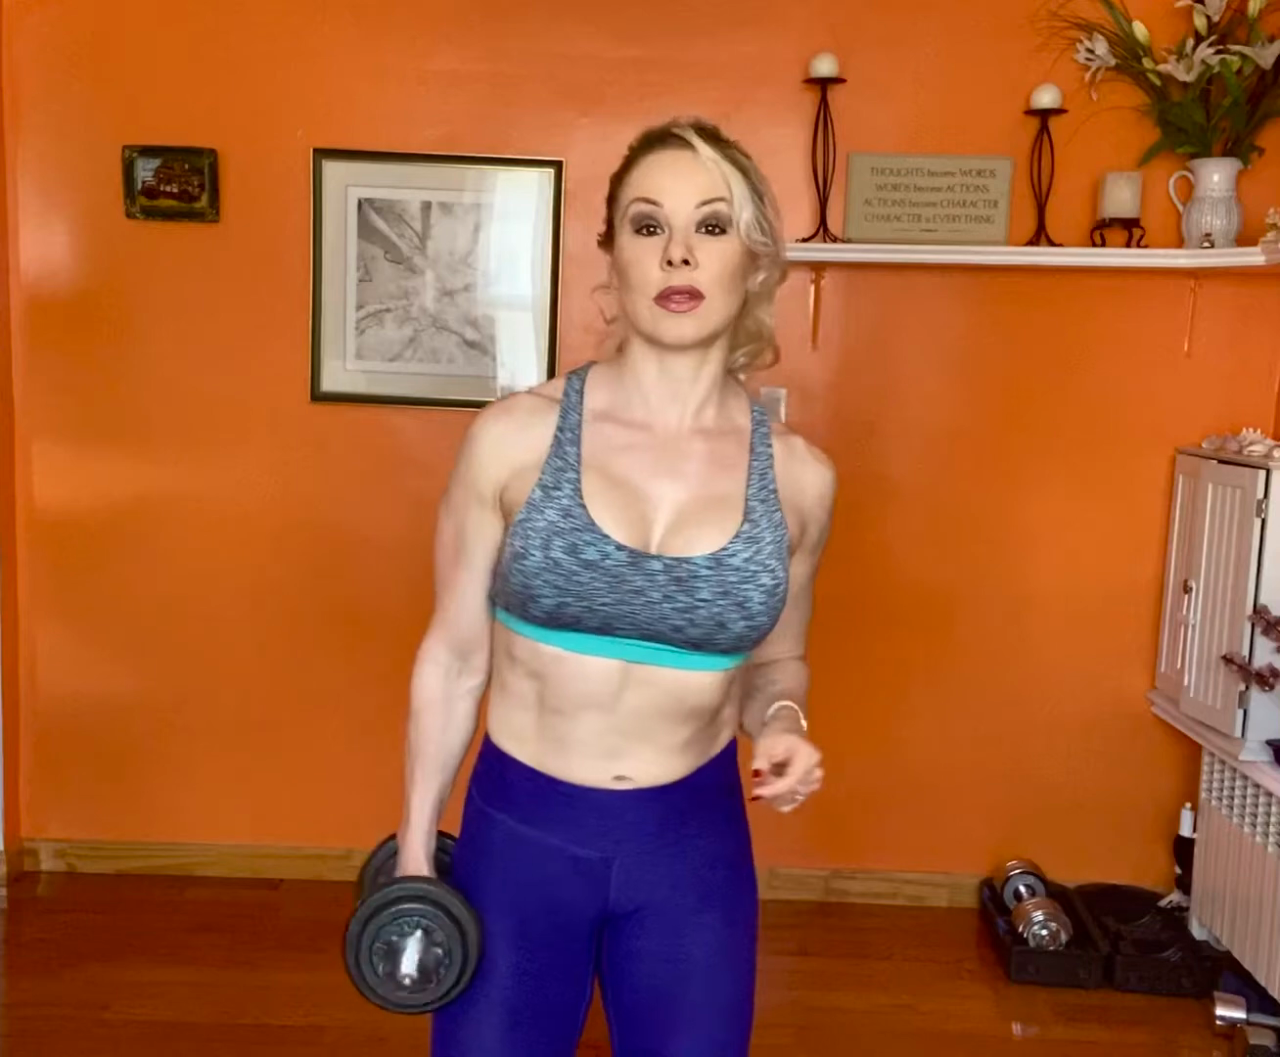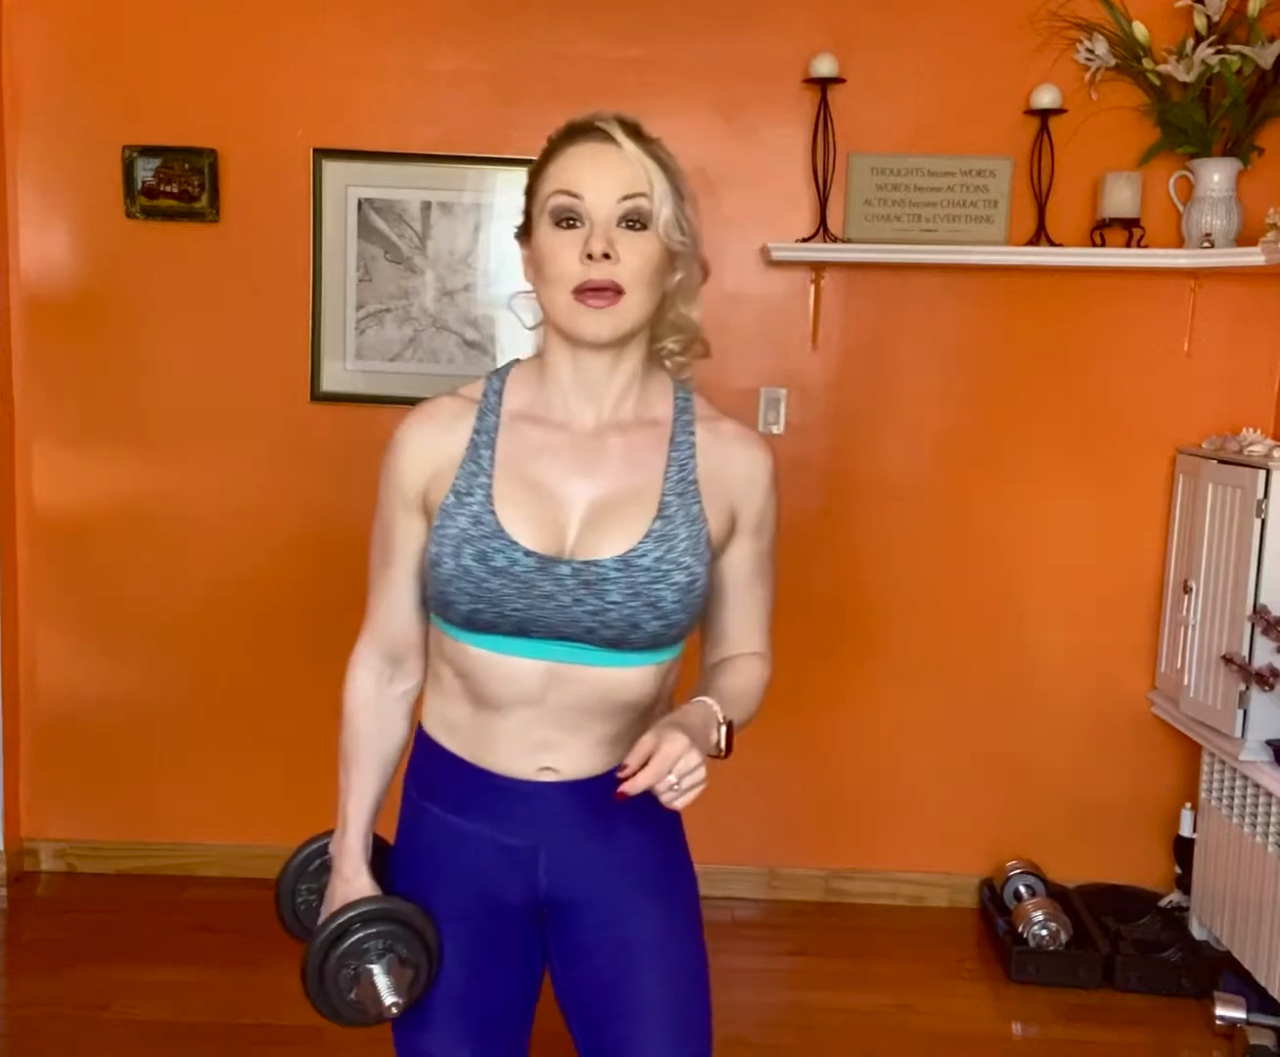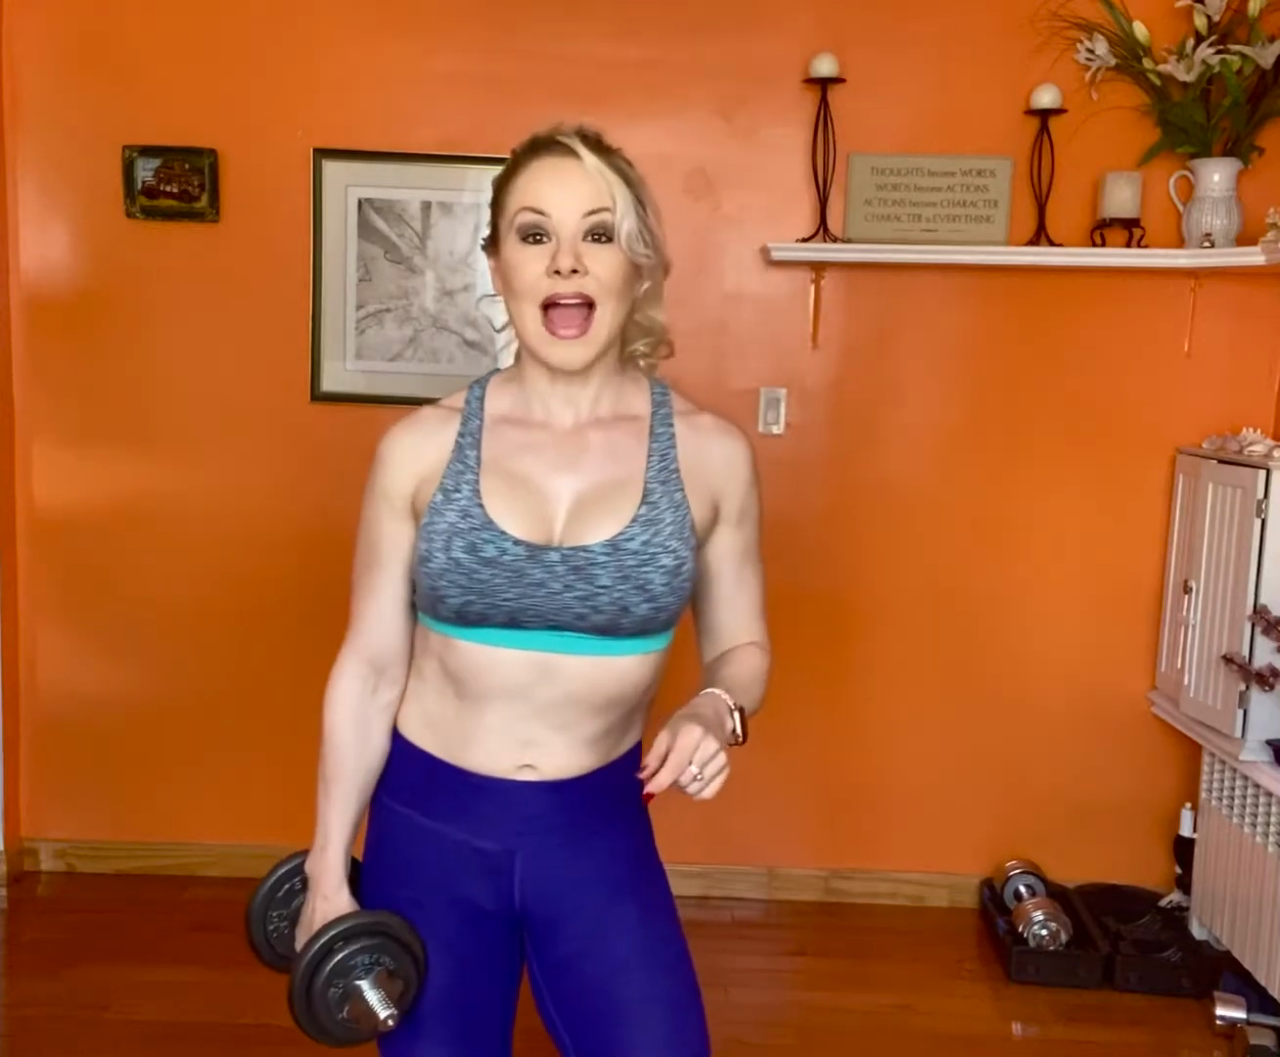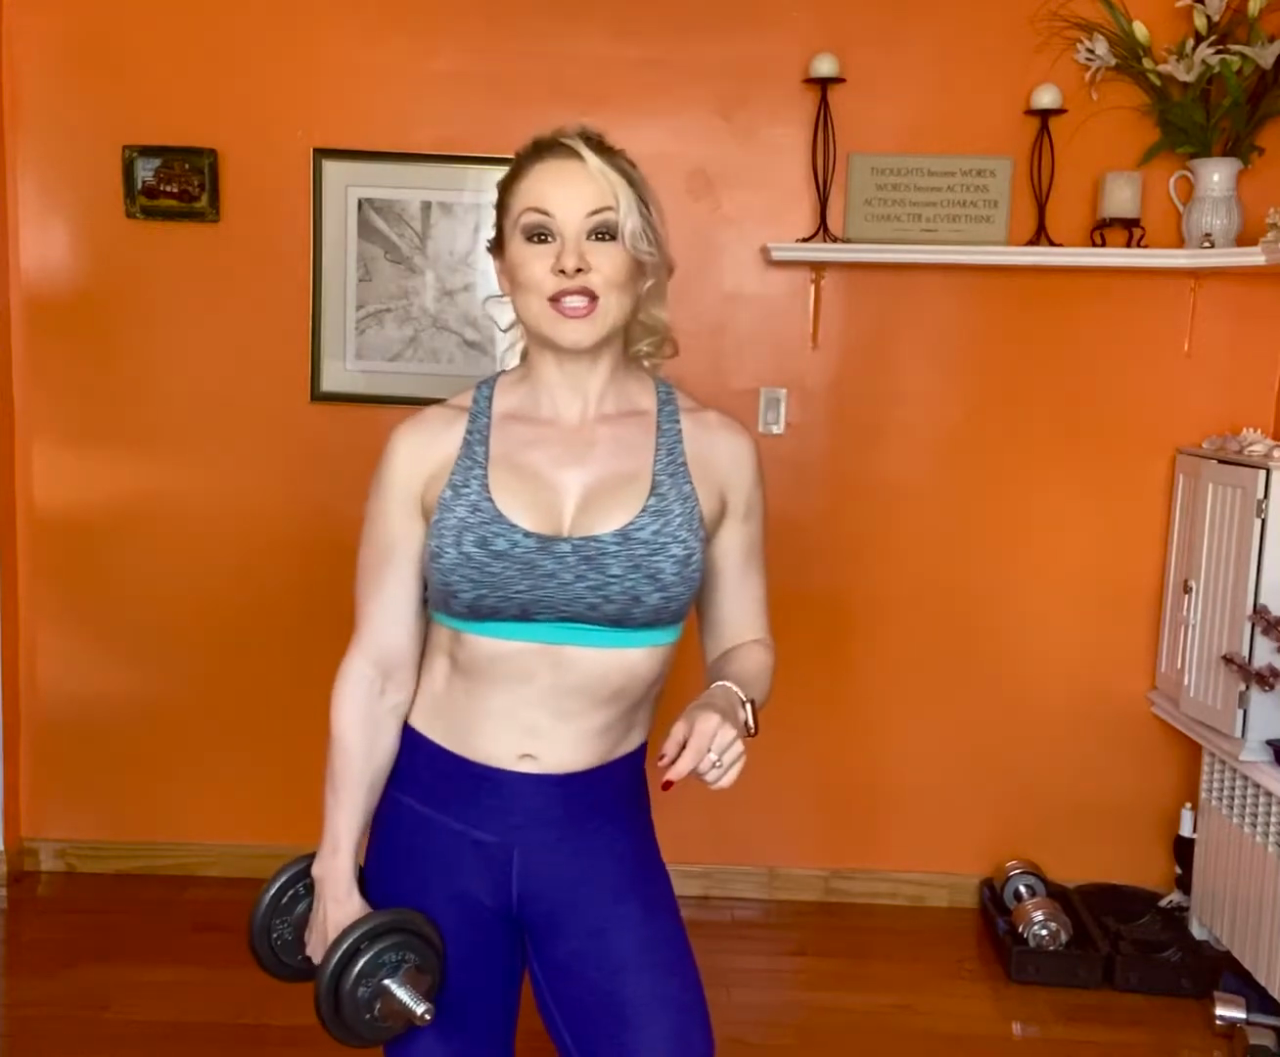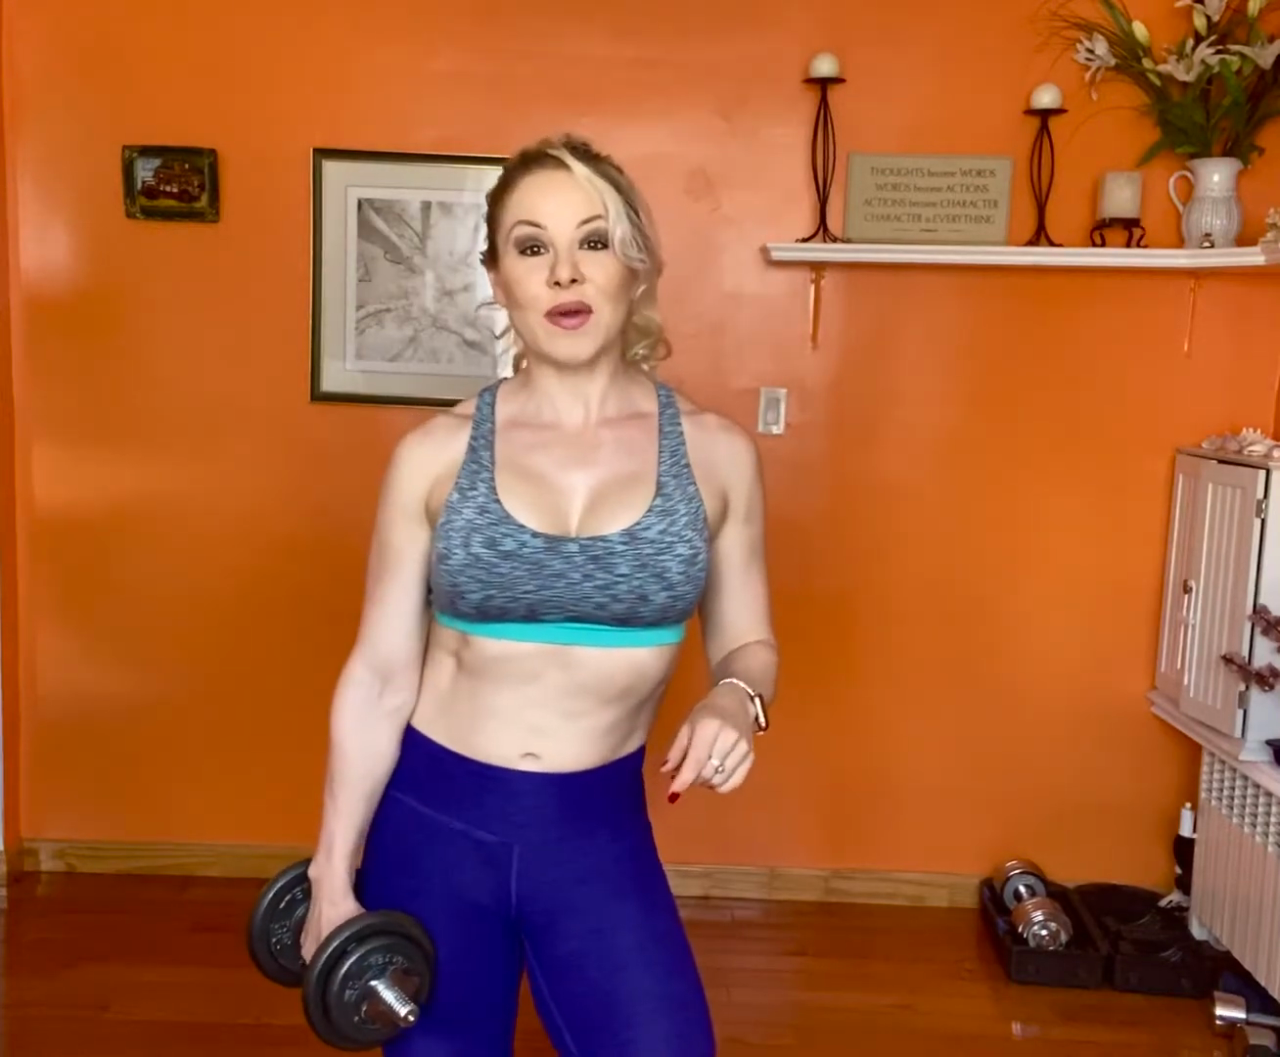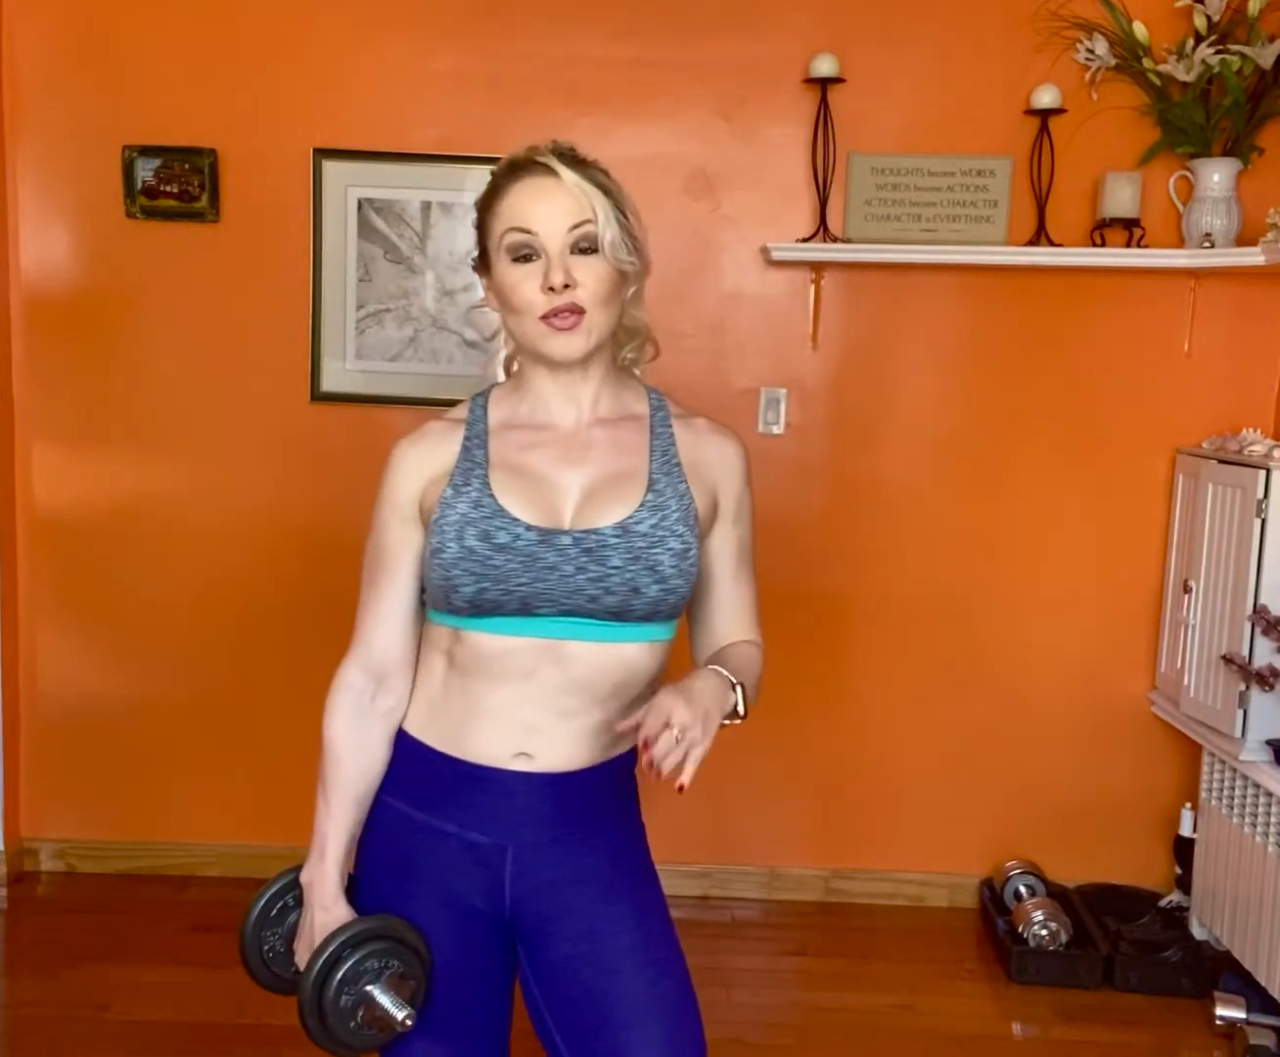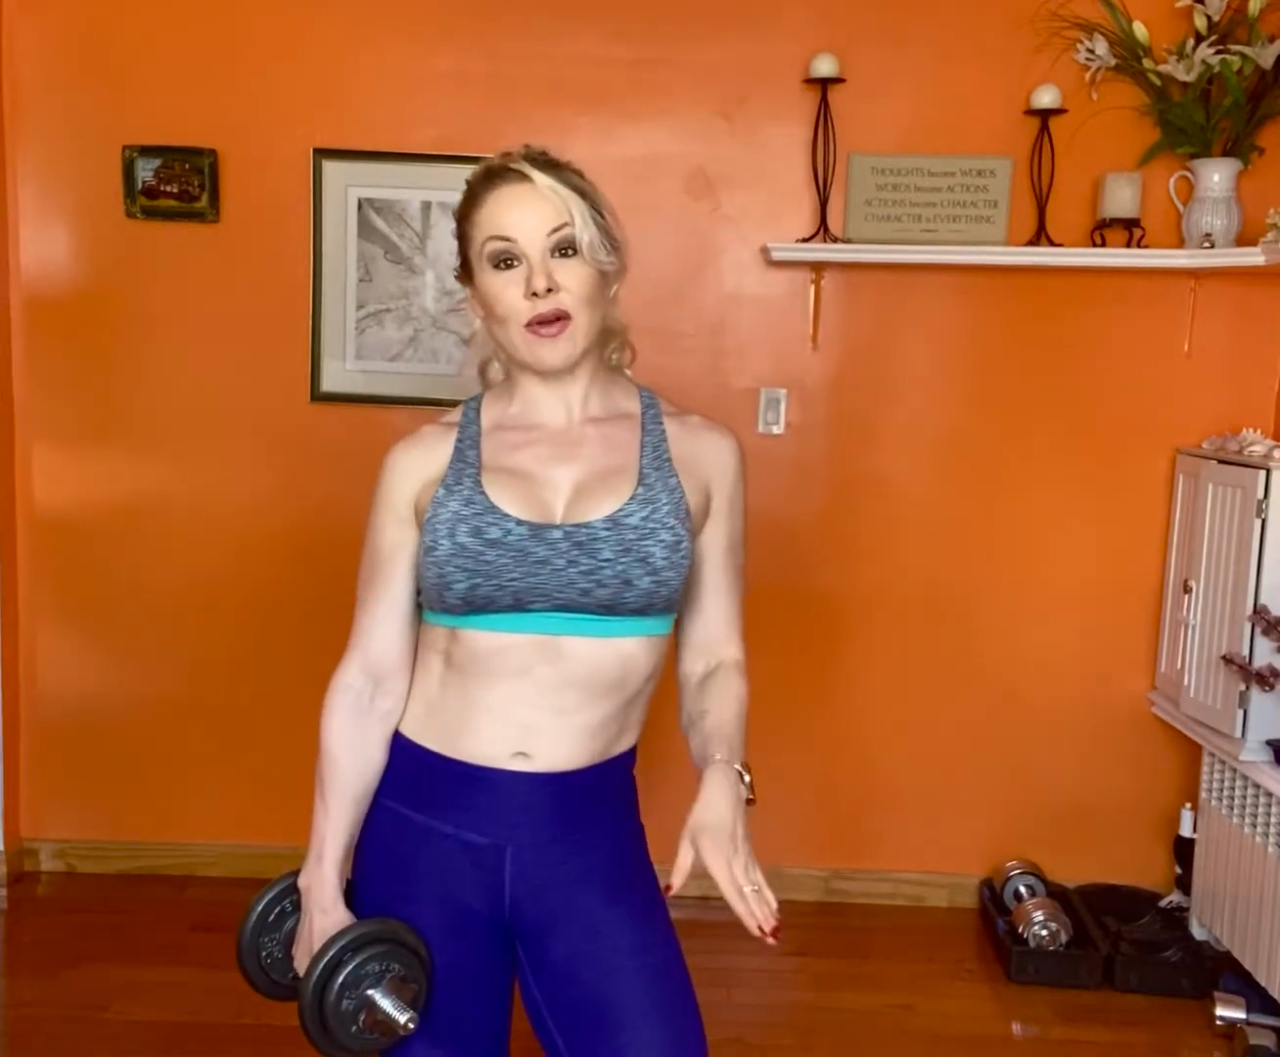
dt=0.4s
person 1, frame 1
left shoulder: (796, 475)
right shoulder: (513, 437)
right elbow: (453, 656)
left wrist: (781, 723)
right wrist: (413, 850)
left hip: (693, 846)
right hip: (517, 835)
person 1, frame 2
left shoulder: (730, 460)
right shoulder: (435, 440)
left elbow: (742, 654)
right elbow: (387, 661)
left wrist: (701, 722)
right wrist: (350, 853)
left hip: (624, 833)
right hip: (454, 826)
person 1, frame 3
left shoulder: (709, 453)
right shoulder: (421, 447)
left elbow: (741, 644)
right elbow: (368, 670)
left wrist: (714, 712)
right wrist: (327, 870)
left hip: (597, 834)
right hip: (427, 830)
person 1, frame 4
left shoulder: (715, 449)
right shoulder: (429, 445)
left elbow: (744, 642)
right elbow: (375, 669)
left wrist: (727, 702)
right wrist: (336, 872)
left hip: (599, 830)
right hip: (433, 822)
person 1, frame 5
left shoulder: (715, 452)
right shoulder: (436, 452)
left elbow: (748, 642)
right elbow: (378, 675)
left wrist: (734, 700)
right wrist: (332, 875)
left hip: (599, 831)
right hip: (432, 821)
person 1, frame 6
left shoulder: (706, 455)
right shoulder: (431, 456)
left elbow: (736, 641)
right elbow: (372, 676)
left wrist: (709, 687)
right wrist: (325, 878)
left hip: (591, 833)
right hip: (425, 825)
person 1, frame 7
left shoulder: (700, 452)
right shoulder: (424, 460)
left elbow: (713, 661)
right elbow: (369, 678)
left wrist: (720, 777)
right wrist: (324, 878)
left hip: (592, 832)
right hip: (424, 826)
